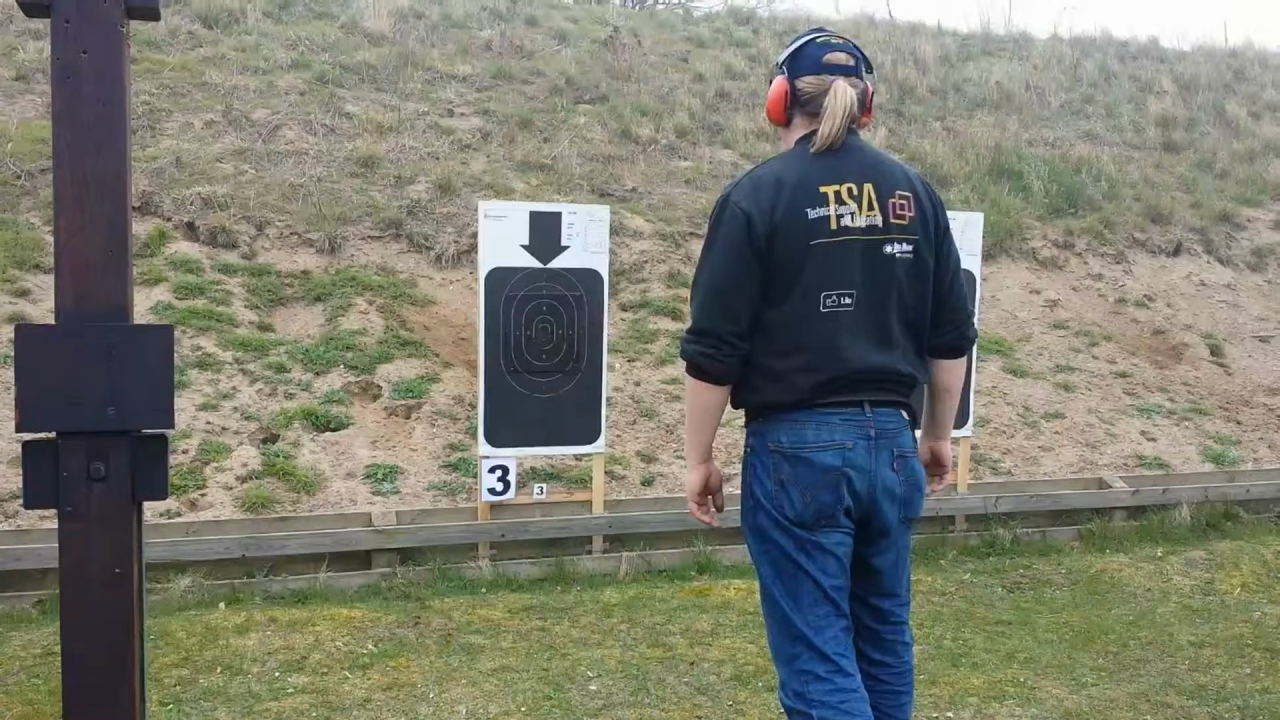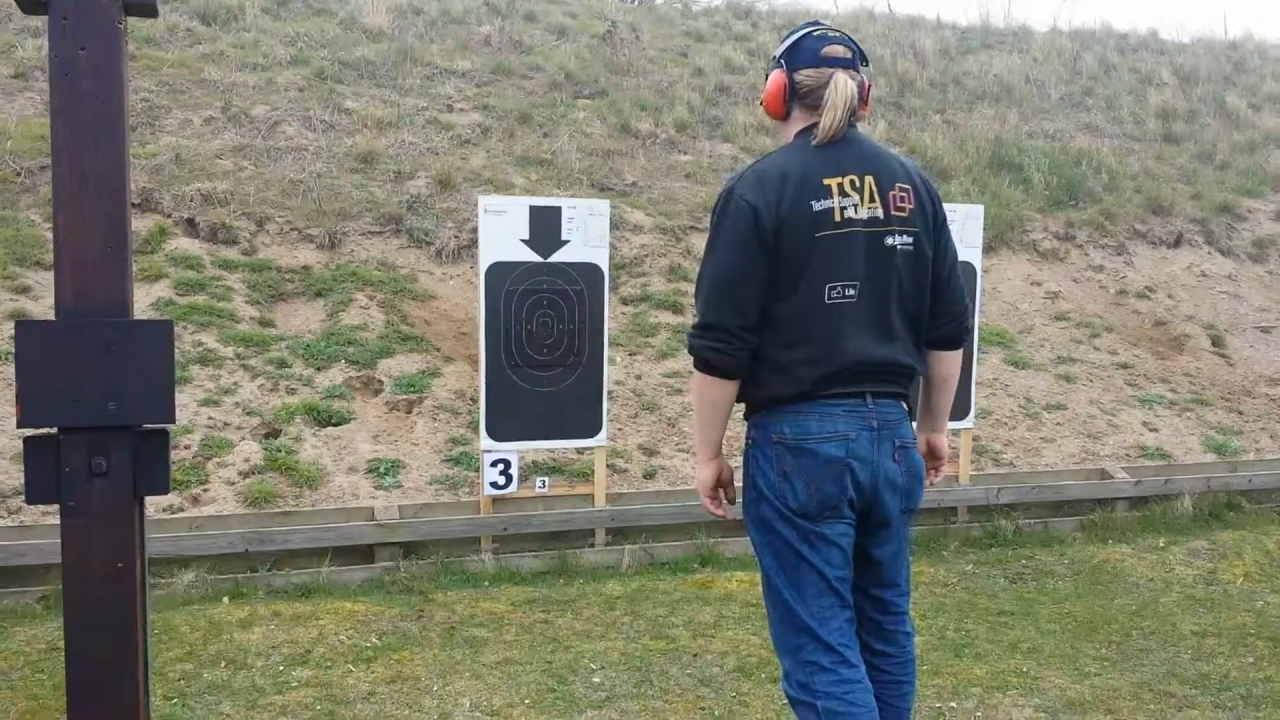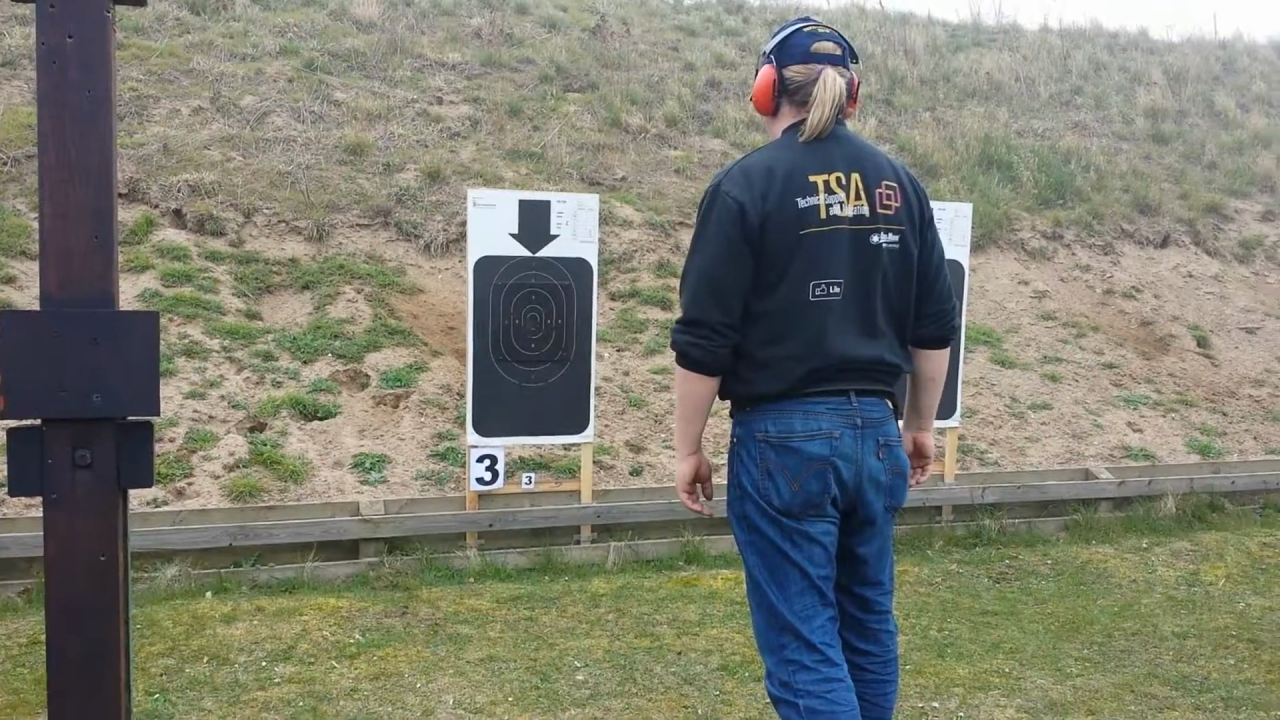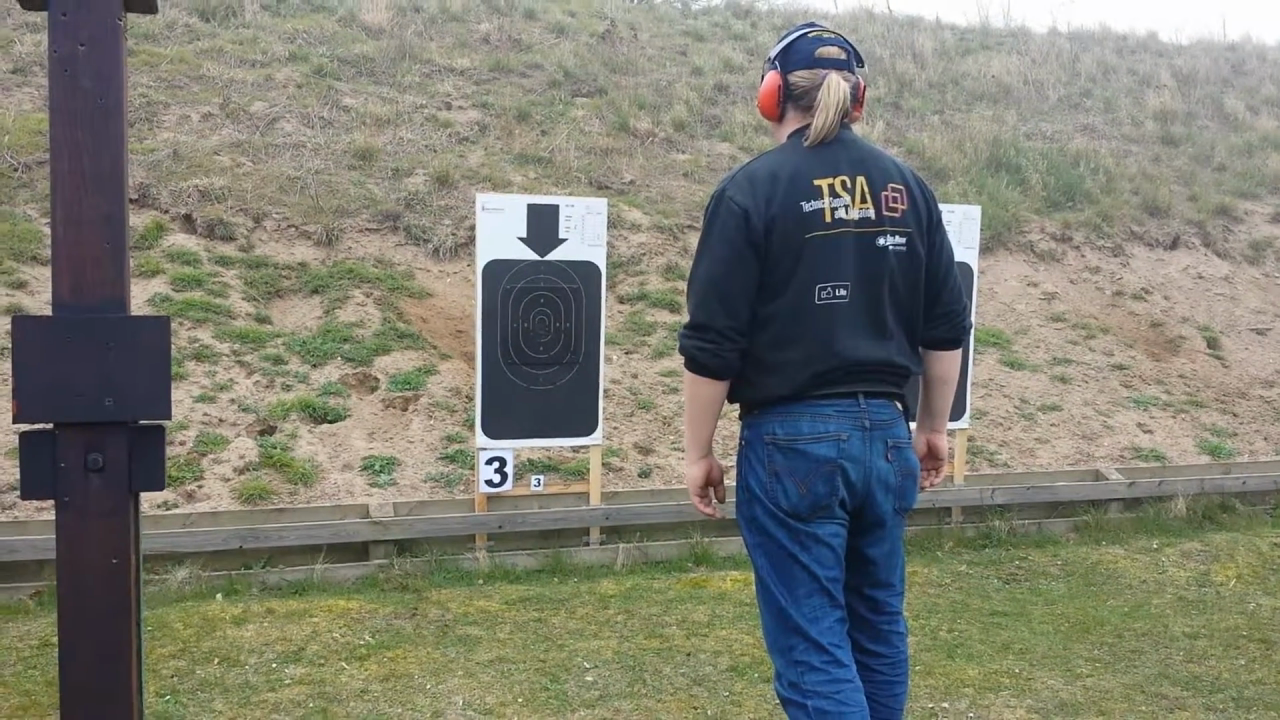
dt=0.4s
person 1, frame 1
left shoulder: (757, 195)
right shoulder: (915, 194)
left elbow: (713, 350)
right elbow: (951, 337)
left wrist: (698, 457)
right wrist: (938, 435)
left hip: (797, 448)
right hip: (890, 443)
left knee: (816, 652)
right knee: (884, 634)
person 1, frame 2
left shoulder: (759, 189)
right shoulder: (911, 185)
left elbow: (722, 344)
right elbow: (947, 328)
left wrist: (708, 452)
right wrist: (932, 426)
left hip: (798, 440)
right hip: (888, 433)
left knee: (819, 645)
right knee: (885, 622)
person 1, frame 3
left shoulder: (746, 183)
right shoulder: (899, 183)
left elbow: (704, 339)
right elbow: (935, 325)
left wrist: (688, 446)
right wrist: (918, 424)
left hip: (784, 438)
right hip: (874, 432)
left knee: (802, 642)
right knee: (868, 622)
person 1, frame 4
left shoulder: (752, 190)
right shoulder: (906, 186)
left elbow: (711, 343)
right elbow: (946, 327)
left wrist: (698, 452)
right wrist: (933, 427)
left hip: (791, 440)
right hip: (883, 434)
left knee: (810, 644)
right knee: (878, 623)
